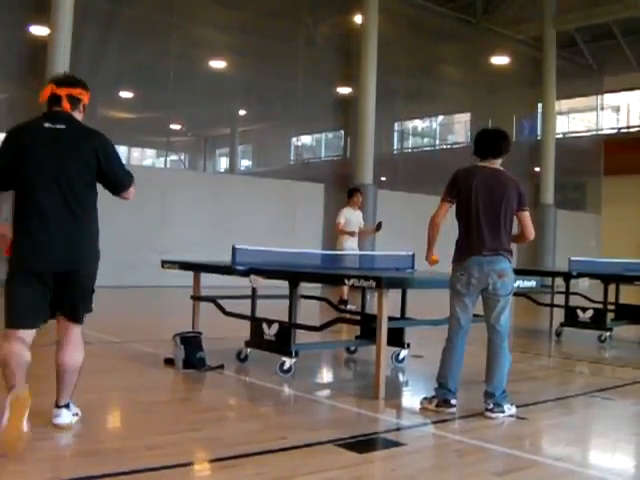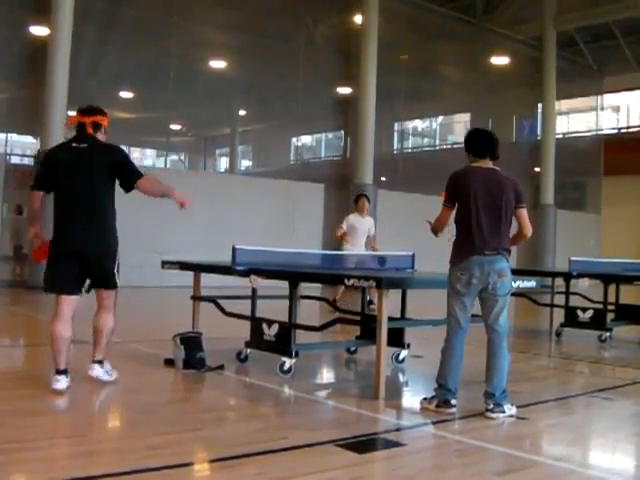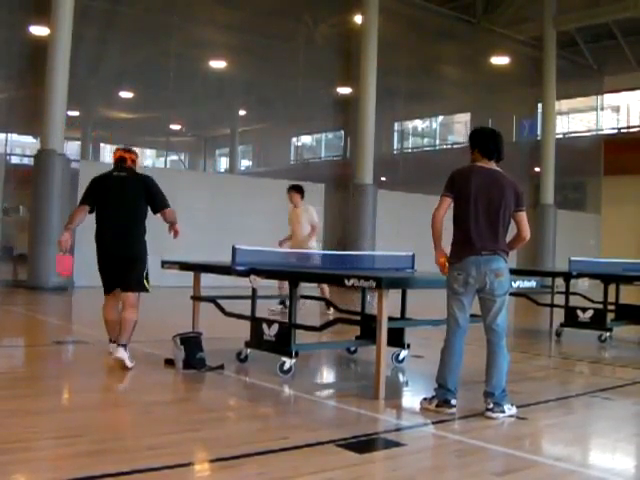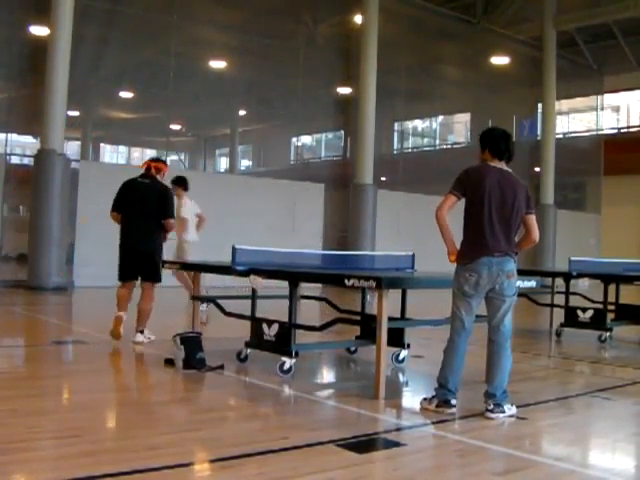
dt=0.7s
person 1, frame 1
left shoulder: (462, 177)
right shoulder: (512, 184)
left elbow: (438, 218)
right elbow: (528, 234)
left wrist: (430, 250)
left hip: (467, 263)
right hip: (500, 264)
left knee: (457, 332)
right knee: (498, 335)
left ankle: (445, 396)
right ankle: (496, 401)
person 1, frame 2
left shoulder: (459, 177)
right shoulder: (509, 183)
left elbow: (442, 222)
right elbow: (526, 231)
left wrist: (434, 229)
left hip: (466, 263)
right hip: (498, 264)
left knee: (456, 332)
right knee: (497, 335)
left ankle: (445, 397)
right ankle: (496, 402)
person 1, frame 3
left shoulder: (460, 176)
right shoulder: (510, 186)
left elbow: (438, 216)
right elbow: (524, 234)
left wrist: (439, 252)
left hip: (463, 263)
right hip: (496, 265)
left knee: (455, 332)
right knee: (497, 335)
left ankle: (445, 396)
right ankle: (496, 401)
person 1, frame 4
left shoulder: (472, 175)
right shoulder: (520, 187)
left elbow: (442, 211)
right elbow: (533, 236)
left wrist: (451, 247)
left hip: (473, 264)
right hip: (506, 267)
left knee: (459, 333)
right knee: (500, 337)
left ankle: (445, 396)
right ankle: (496, 401)
person 2, frame 1
right shoulder: (94, 141)
right elbow: (127, 191)
right wrist: (93, 174)
right hip: (79, 254)
right knee: (71, 331)
right ankle: (63, 407)
person 2, frame 2
left shoulder: (54, 155)
right shoulder: (112, 153)
left elbow: (37, 196)
right elbow: (143, 184)
left wrist: (34, 225)
right wrist: (174, 194)
left hip: (64, 241)
right hip: (101, 241)
left knee: (64, 308)
right knee: (105, 303)
left ankle: (60, 374)
right ankle: (98, 363)
person 2, frame 3
left shoulder: (99, 181)
right shoulder: (145, 181)
left elbow: (83, 209)
right elbow: (167, 212)
left wrist: (68, 231)
right wrist: (174, 224)
left hip: (106, 248)
right hip: (134, 249)
left knee: (111, 297)
right knee: (130, 302)
left ankle: (114, 343)
right ankle: (122, 347)
person 2, frame 4
left shoulder: (127, 185)
right shoulder: (163, 190)
left elbow: (115, 214)
right elbow: (170, 222)
right wrist: (165, 232)
left hip: (127, 244)
right hip: (151, 245)
left knee: (126, 284)
right knee: (148, 289)
left ankle: (120, 314)
right ankle: (140, 332)
person 3, frame 1
left shoulder: (359, 213)
right shoulder: (344, 212)
left elbow: (361, 230)
right elbow: (338, 229)
left wrist: (373, 230)
right wrist: (348, 232)
left hip: (354, 247)
right hip: (344, 247)
left ankle: (343, 300)
right ankle: (344, 301)
person 3, frame 2
left shoulder: (370, 221)
right shoulder: (350, 218)
left elbow: (370, 239)
right elbow: (338, 232)
left wrist: (377, 252)
right wrist: (338, 234)
left hip: (362, 252)
right hip: (348, 251)
left ankle: (370, 301)
right ankle: (335, 301)
person 3, frame 3
left shoulder: (309, 210)
right shoulder: (291, 212)
left elbow: (315, 229)
left wrist: (305, 241)
right wrist: (285, 240)
left hip: (309, 247)
right hip: (294, 248)
left ankle: (328, 304)
right ankle: (282, 303)
person 3, frame 4
left shoulder: (183, 202)
right shoulder: (190, 201)
left elbow: (183, 224)
right elbow: (202, 218)
right wrist: (195, 233)
left hip: (186, 241)
right hip: (187, 240)
left knee: (179, 271)
right knee: (178, 271)
right ankle: (193, 295)
